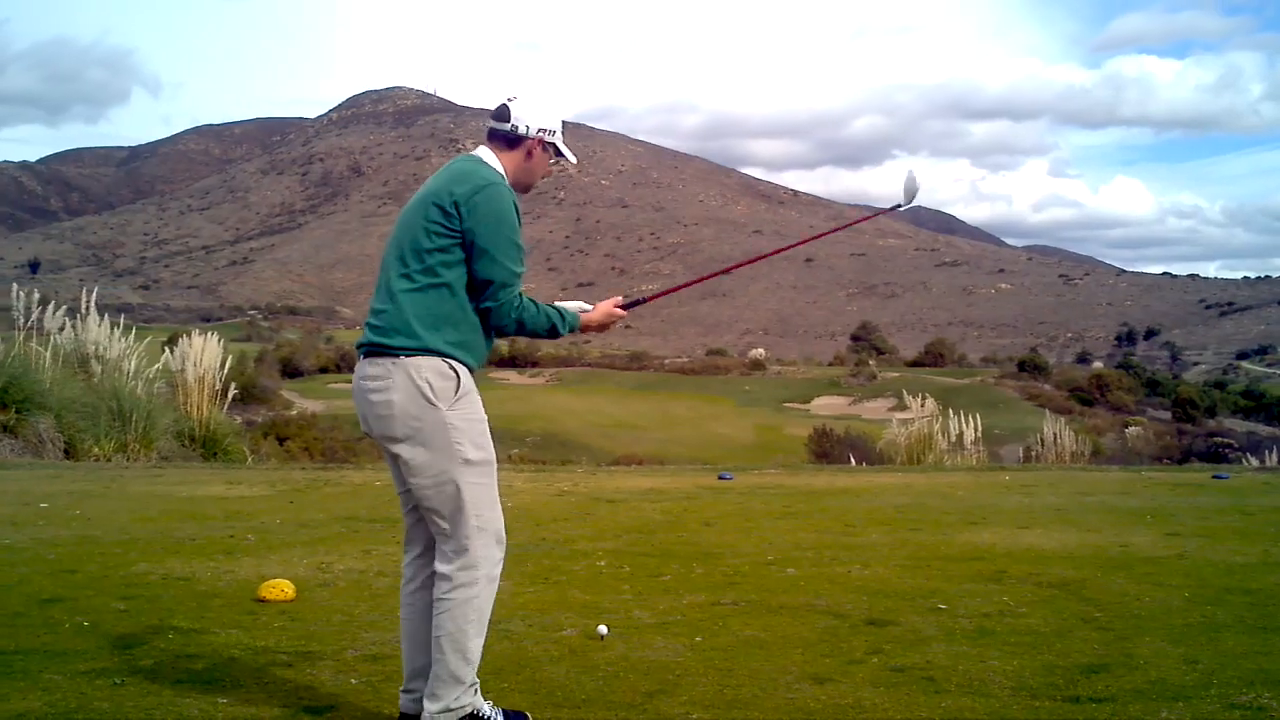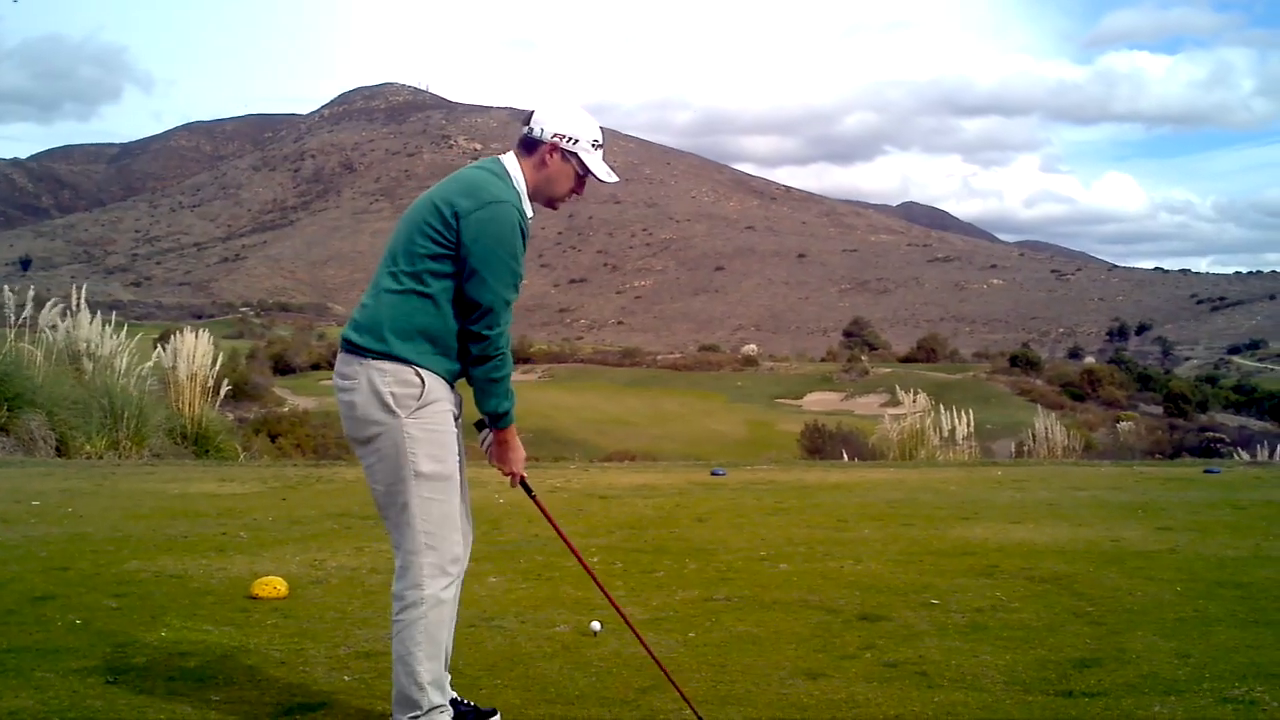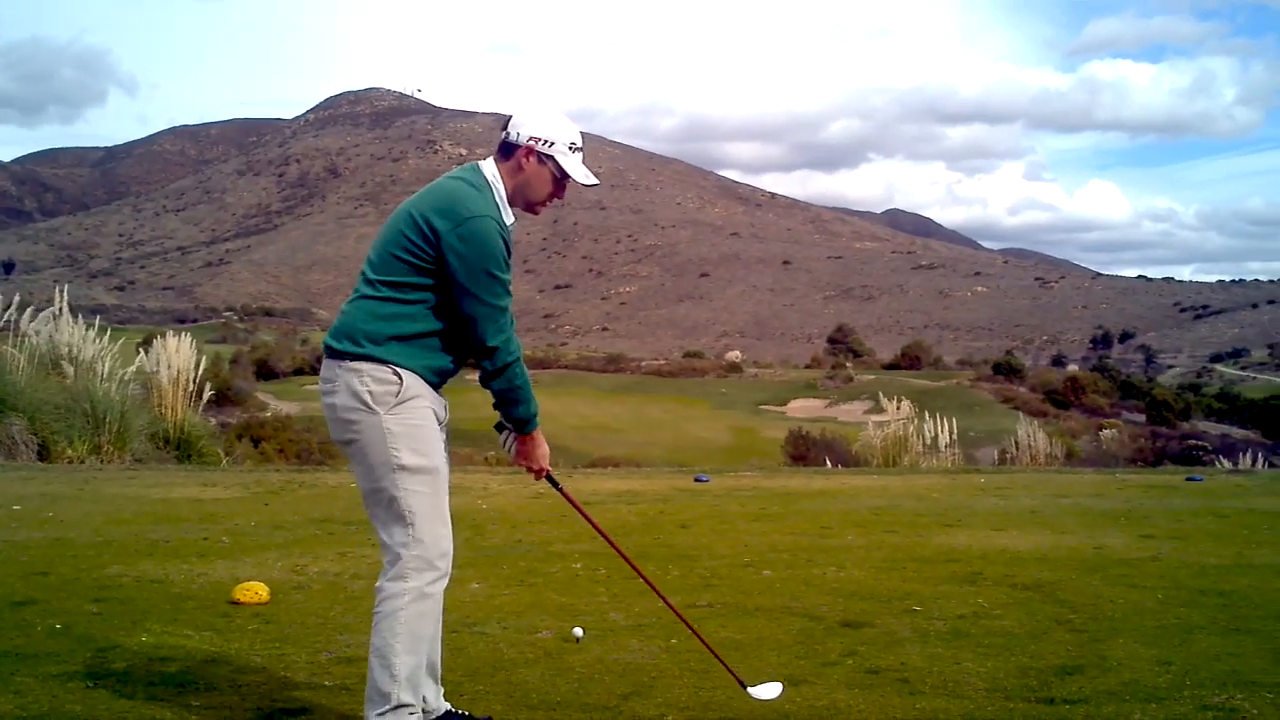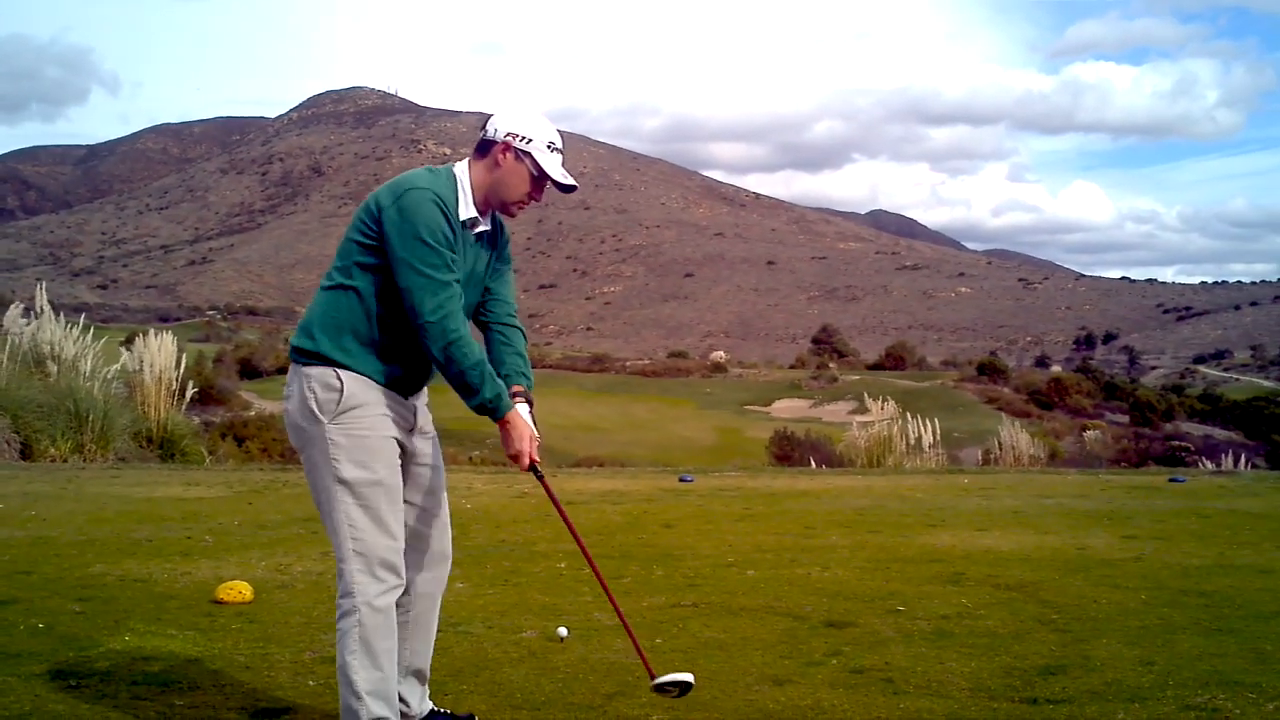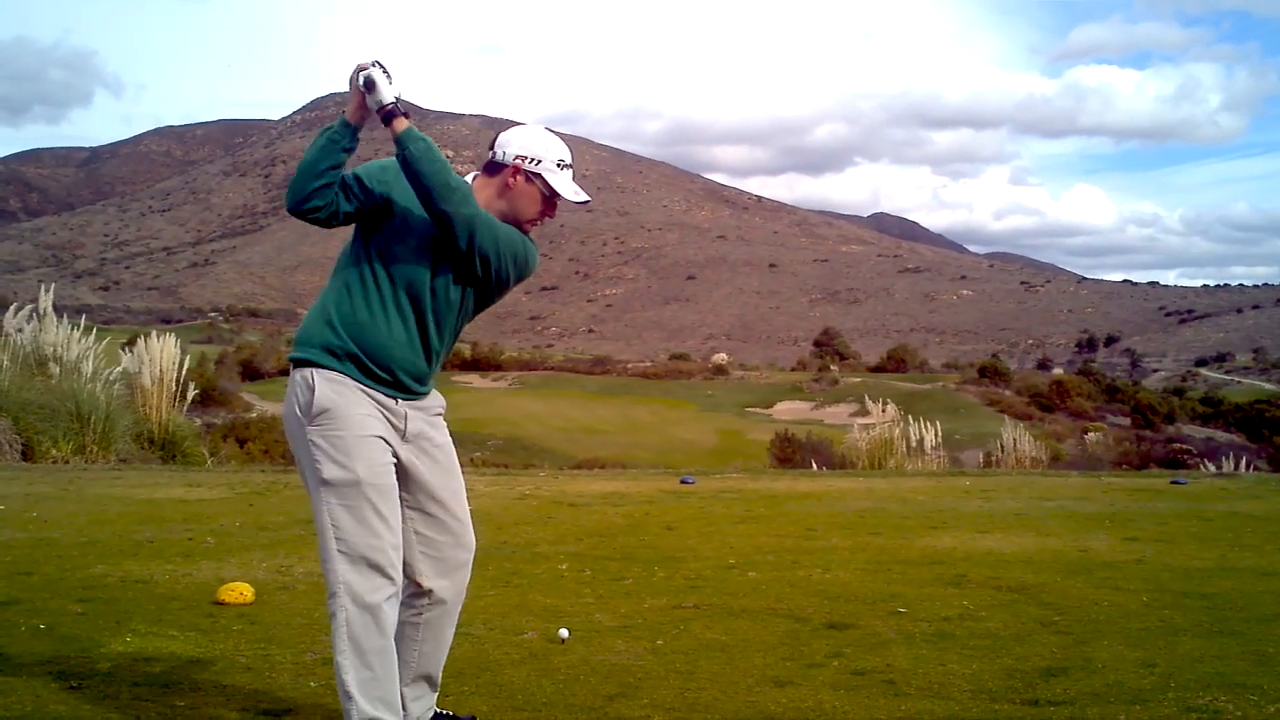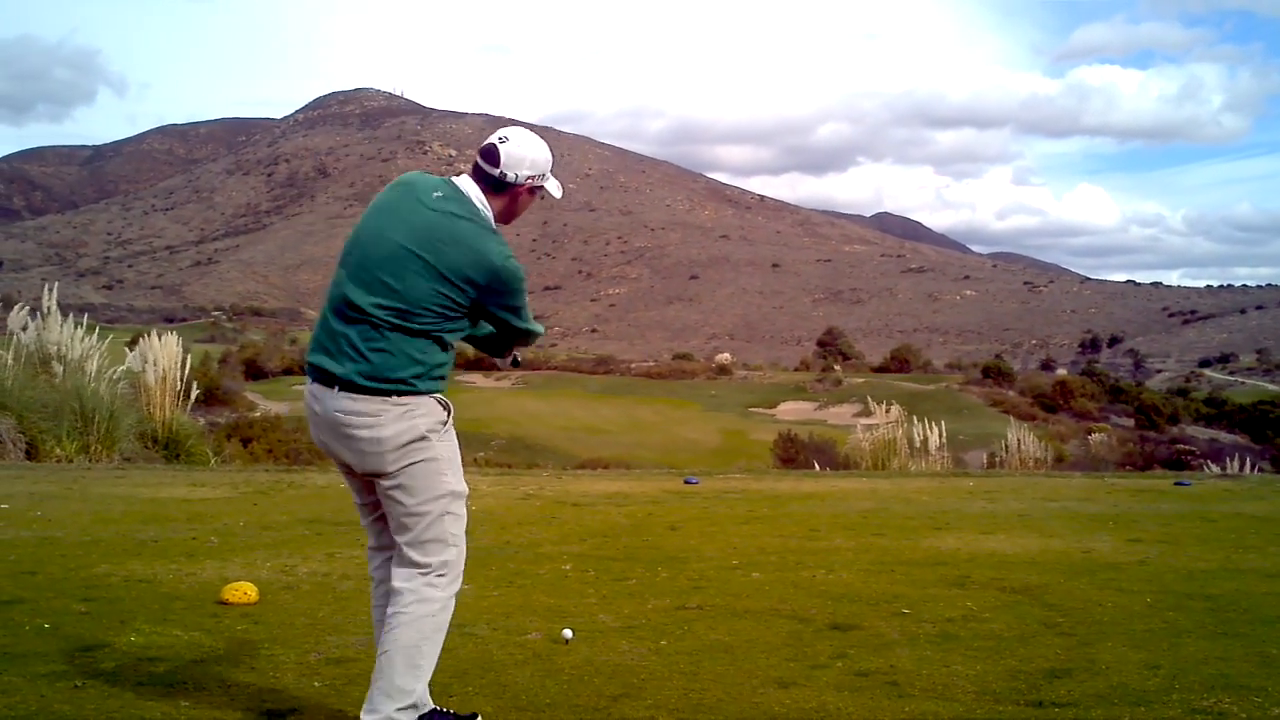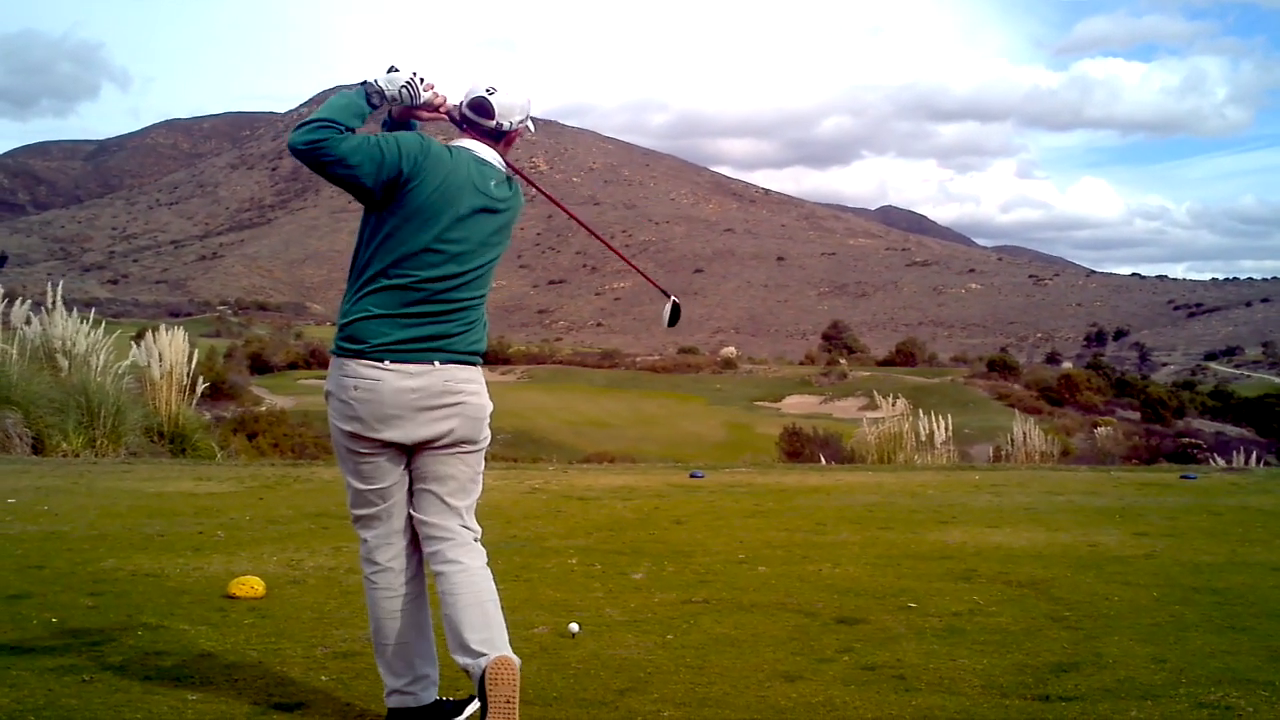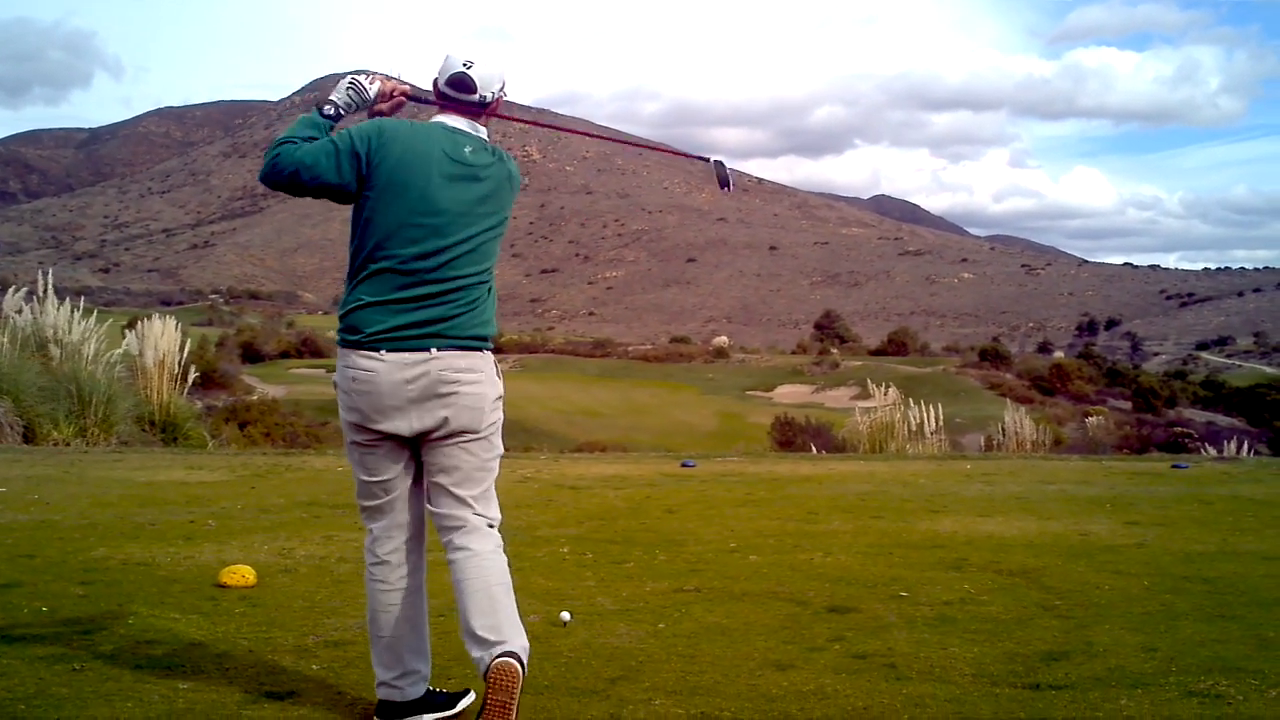
dt=0.5s
person 1, frame 1
left shoulder: (451, 181)
right shoulder: (487, 191)
right elbow: (502, 310)
left wrist: (557, 309)
right wrist: (579, 320)
left hip: (387, 378)
right hip: (426, 380)
left knee: (430, 548)
right knee: (474, 548)
person 1, frame 2
left shoulder: (482, 185)
right shoulder: (495, 205)
right elbow: (486, 330)
left wrist: (494, 416)
right wrist: (504, 427)
left hip: (406, 380)
right hip: (398, 383)
left knee: (446, 543)
right knee: (431, 560)
person 1, frame 3
left shoulder: (470, 196)
right shoulder: (472, 215)
left elbow: (479, 328)
right elbow: (492, 336)
left wrist: (510, 412)
right wrist: (528, 427)
left hip: (401, 383)
right hip: (380, 383)
left knee: (424, 552)
right knee: (420, 555)
person 1, frame 4
left shoulder: (495, 239)
right shoulder: (418, 196)
left elbow: (502, 323)
right elbow: (437, 317)
left wrist: (519, 400)
right wrist: (503, 413)
left hip: (404, 398)
right hip: (341, 389)
left knee: (425, 556)
right knee: (375, 569)
person 1, frame 5
left shoulder: (515, 254)
right shoulder: (397, 180)
left elbow: (459, 218)
right elbow: (307, 201)
left wrist: (398, 120)
right wrist: (353, 119)
left hip: (415, 406)
right hip: (337, 390)
left knee: (447, 557)
right knee: (368, 572)
person 1, frame 6
left shoulder: (408, 189)
right shoulder: (493, 256)
right elbow: (510, 335)
left wrist: (483, 331)
right wrist: (508, 341)
left hip: (327, 399)
right hip: (397, 415)
left knee: (393, 556)
right knee: (430, 568)
person 1, frame 7
left shoulder: (418, 162)
right shoulder: (508, 196)
left elbow: (310, 141)
left wrist: (381, 92)
right wrist: (403, 117)
left hip: (365, 381)
right hip: (453, 389)
left knee: (385, 546)
right knee: (453, 538)
right ankle: (492, 661)
person 1, frame 8
left shoulder: (383, 141)
right shoulder: (506, 174)
left elbow: (277, 169)
left wrist: (339, 104)
left hip: (371, 369)
right hip: (462, 372)
left knee: (390, 538)
right knee: (471, 529)
right ankle: (500, 657)
